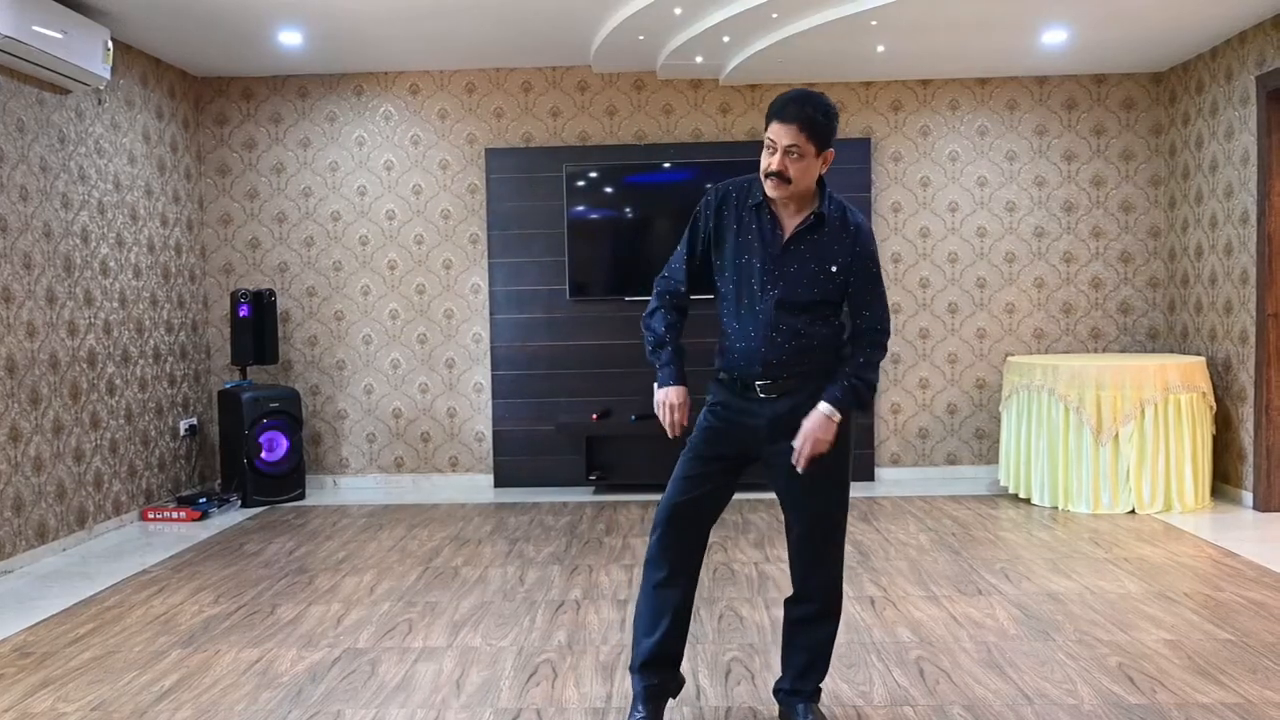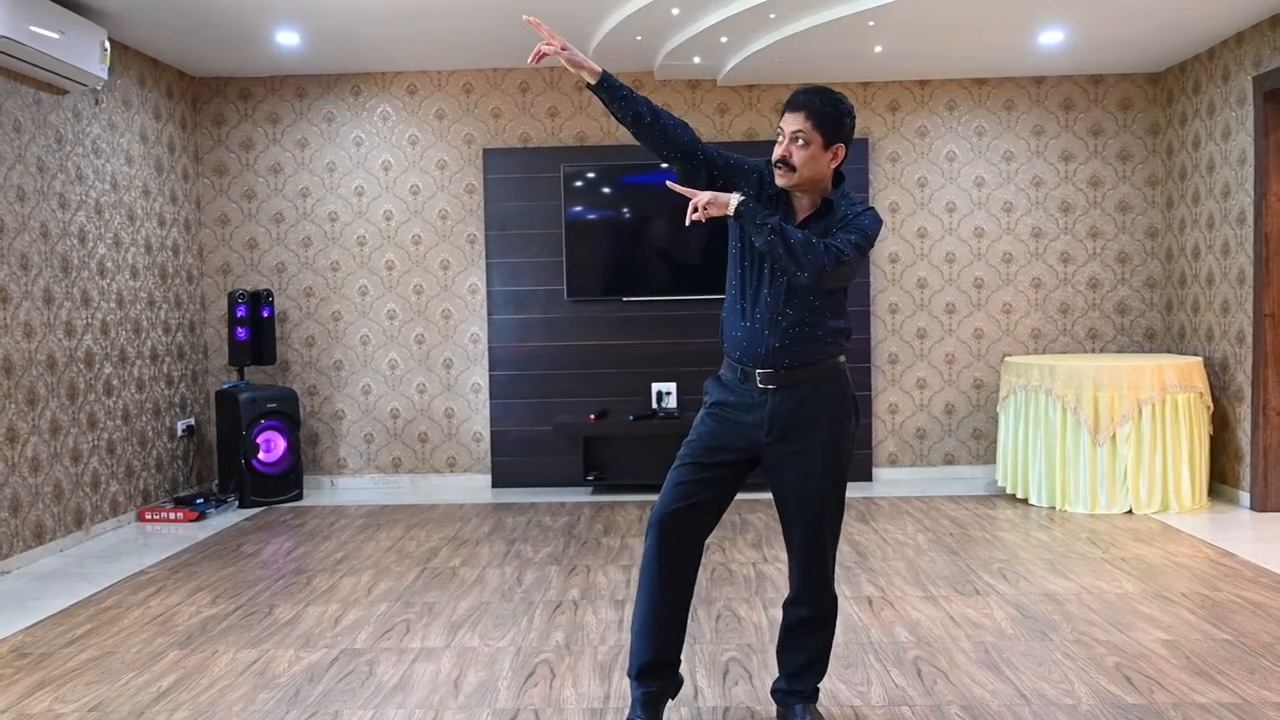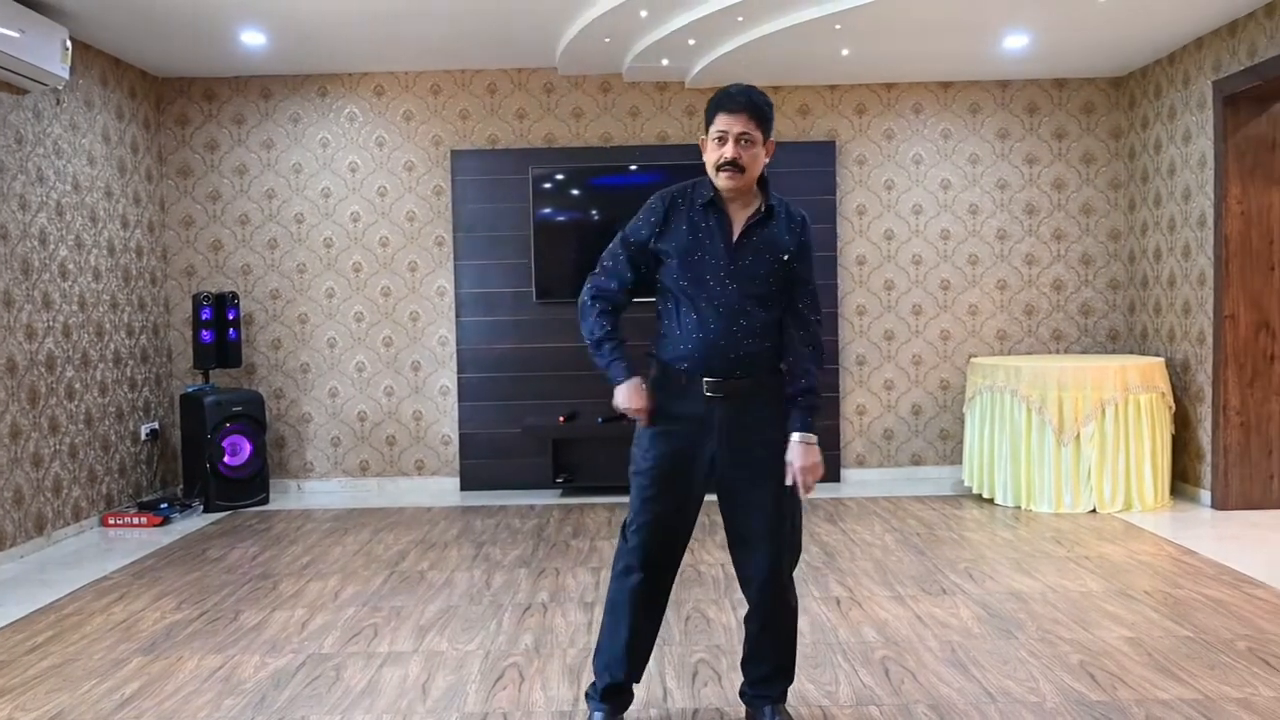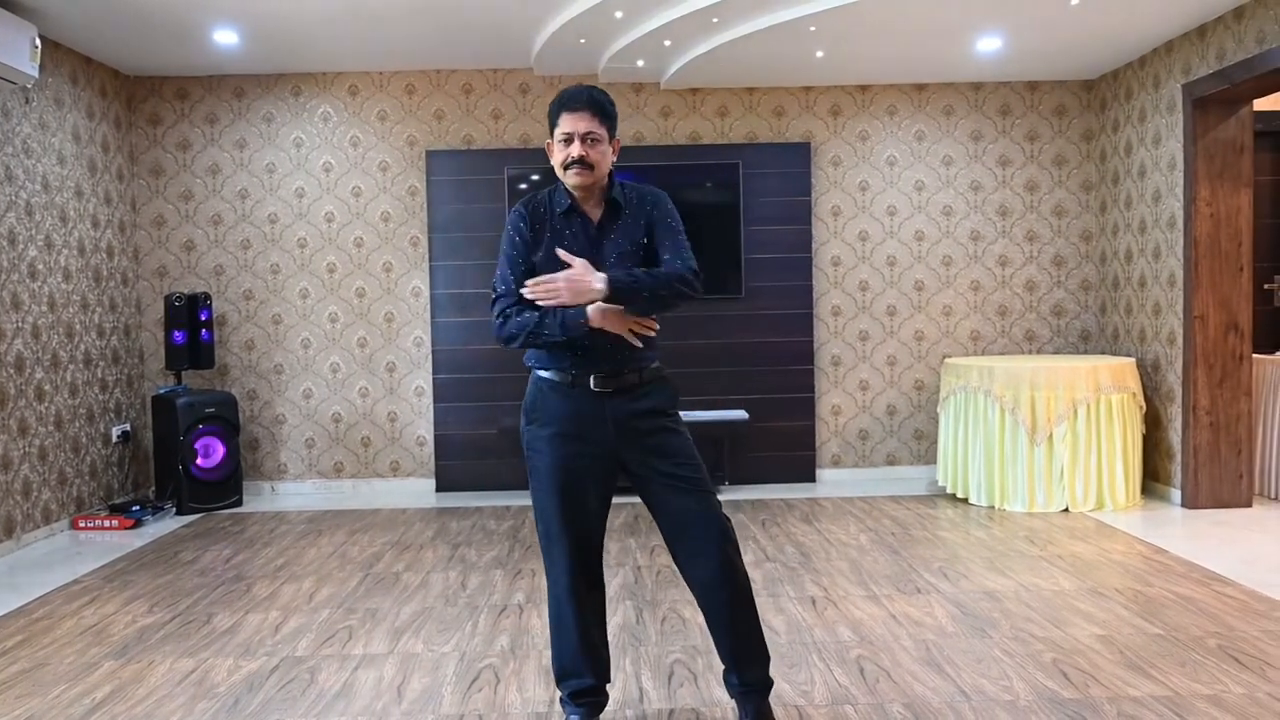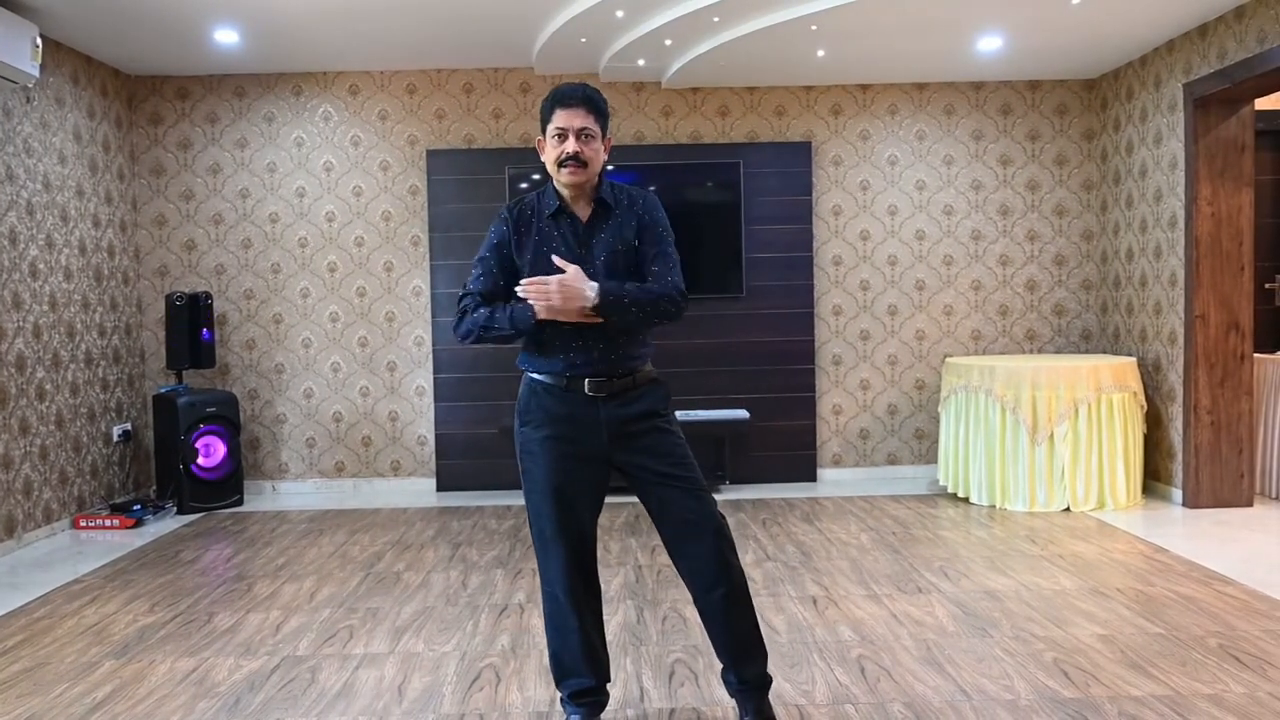
dt=1s
person 1, frame 1
left shoulder: (849, 231)
right shoulder: (724, 205)
left elbow: (870, 333)
right elbow: (670, 290)
left wrist: (834, 409)
right wrist: (670, 375)
left hip: (810, 403)
right hip: (731, 397)
left knee: (817, 554)
right knee: (674, 526)
person 1, frame 2
left shoulder: (858, 221)
right shoulder: (751, 182)
left elbow: (813, 264)
right elbow: (671, 137)
left wrist: (739, 209)
right wrist: (592, 73)
left hip: (811, 402)
right hip: (735, 392)
left knee: (812, 554)
right knee: (672, 524)
person 1, frame 3
left shoulder: (792, 228)
right shoulder: (668, 209)
left elbow: (804, 336)
right elbow: (603, 291)
left wrist: (802, 431)
right wrist: (621, 372)
left hip: (765, 412)
right hip: (676, 408)
left knee: (768, 563)
right knee: (643, 552)
person 1, frame 4
left shoulder: (650, 206)
right shoulder: (531, 218)
left elbow: (683, 278)
right elbow: (507, 320)
left wrist: (601, 284)
right wrist: (589, 317)
left hip: (642, 400)
right hip: (561, 407)
left knee: (708, 539)
right knee: (570, 558)
person 1, frame 5
left shoulder: (641, 207)
right shoulder: (517, 221)
left elbow: (671, 297)
right elbow: (468, 320)
left wrist: (594, 295)
right wrist: (540, 309)
left hip: (636, 401)
right hip: (553, 409)
left knee: (704, 539)
right knee: (565, 560)
